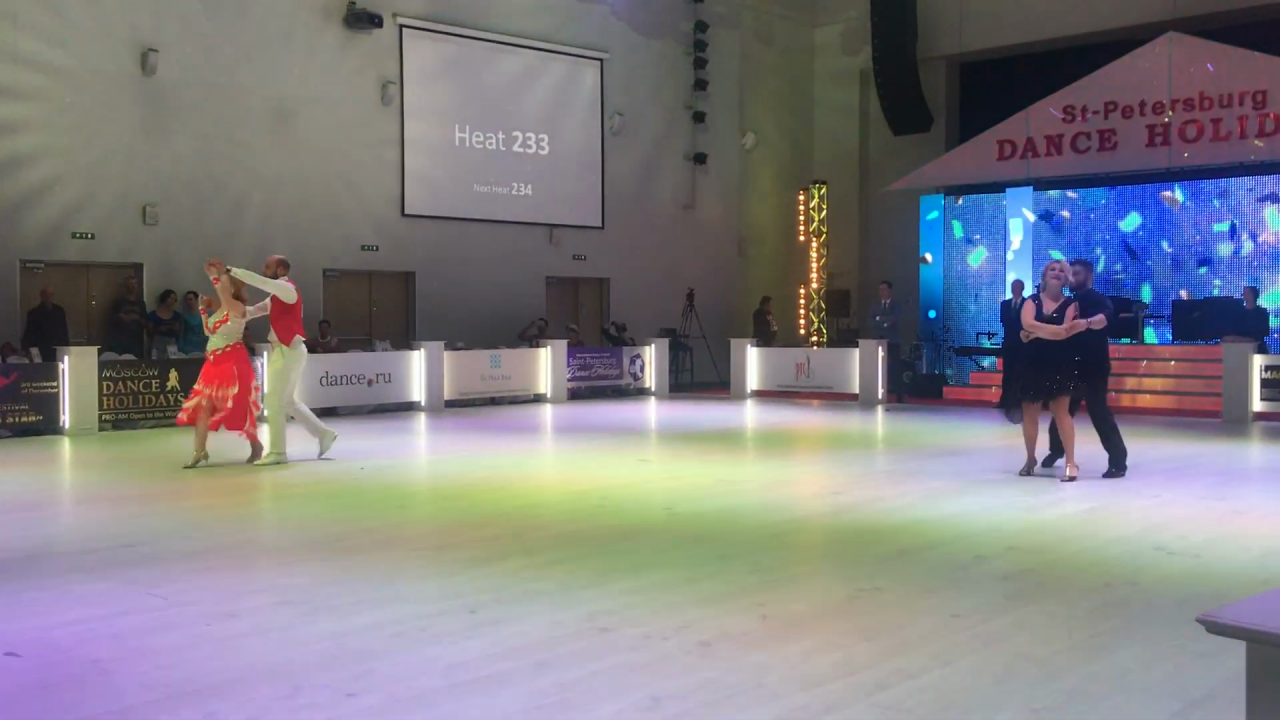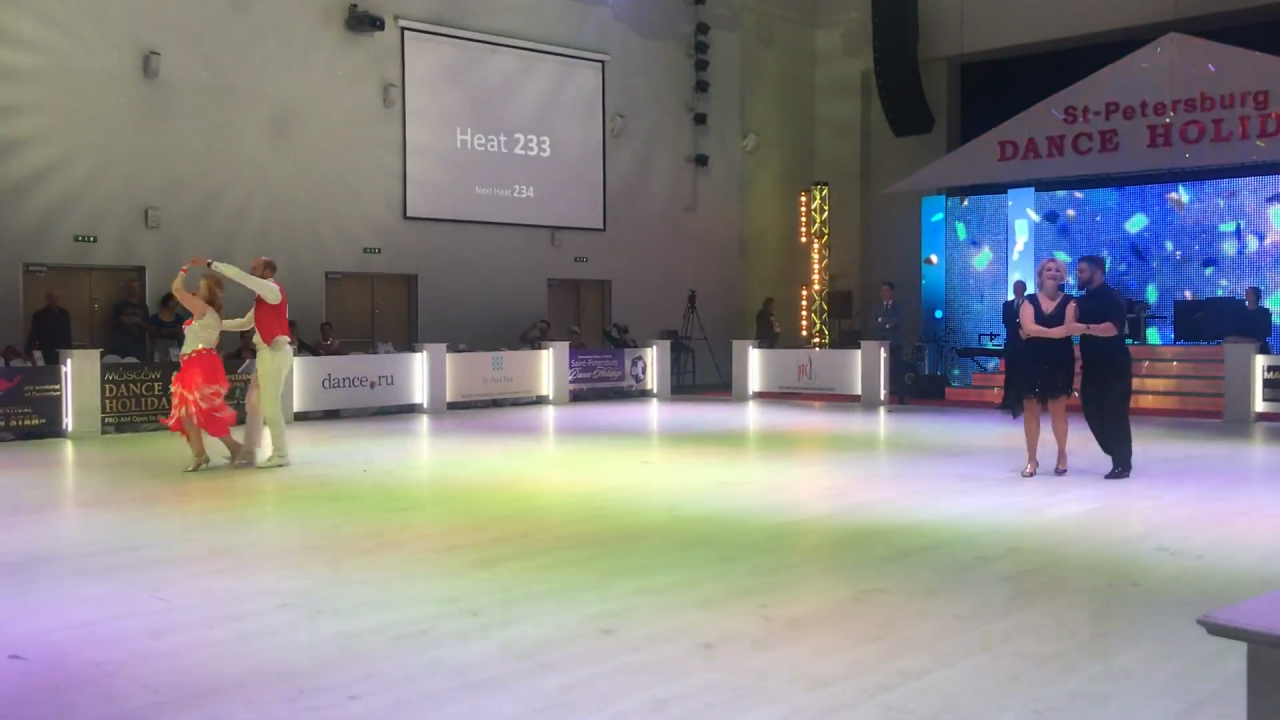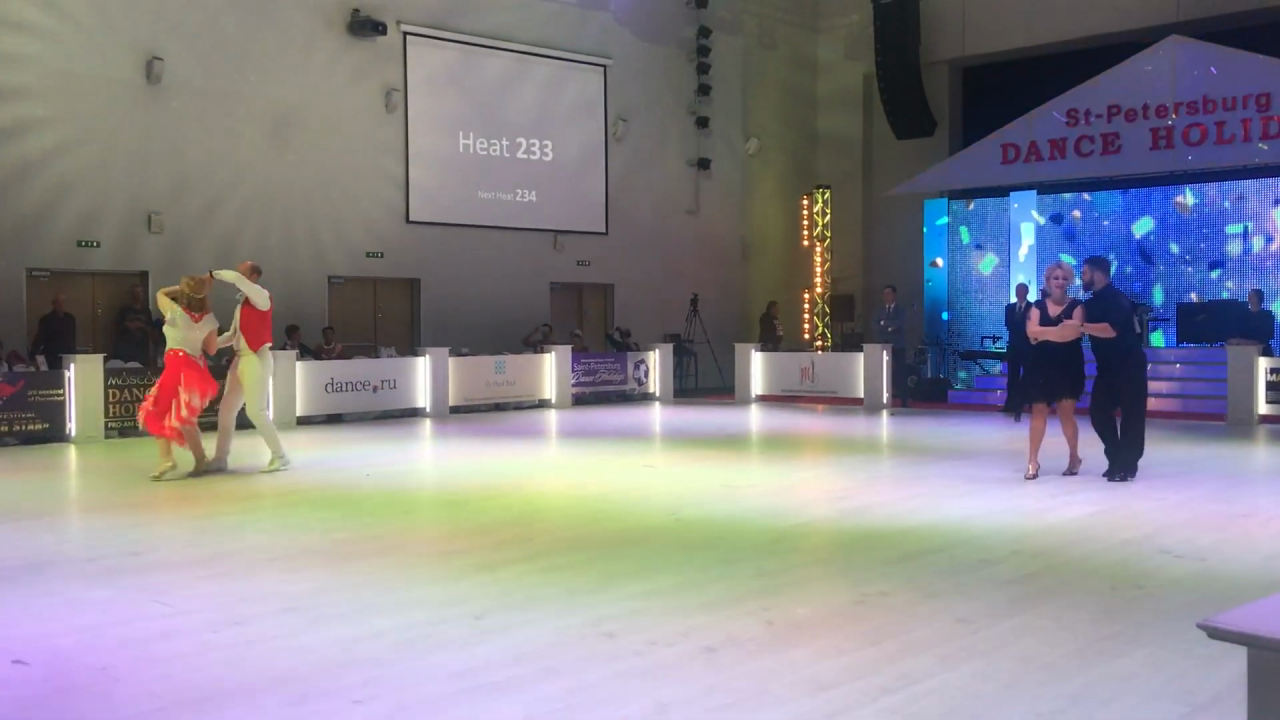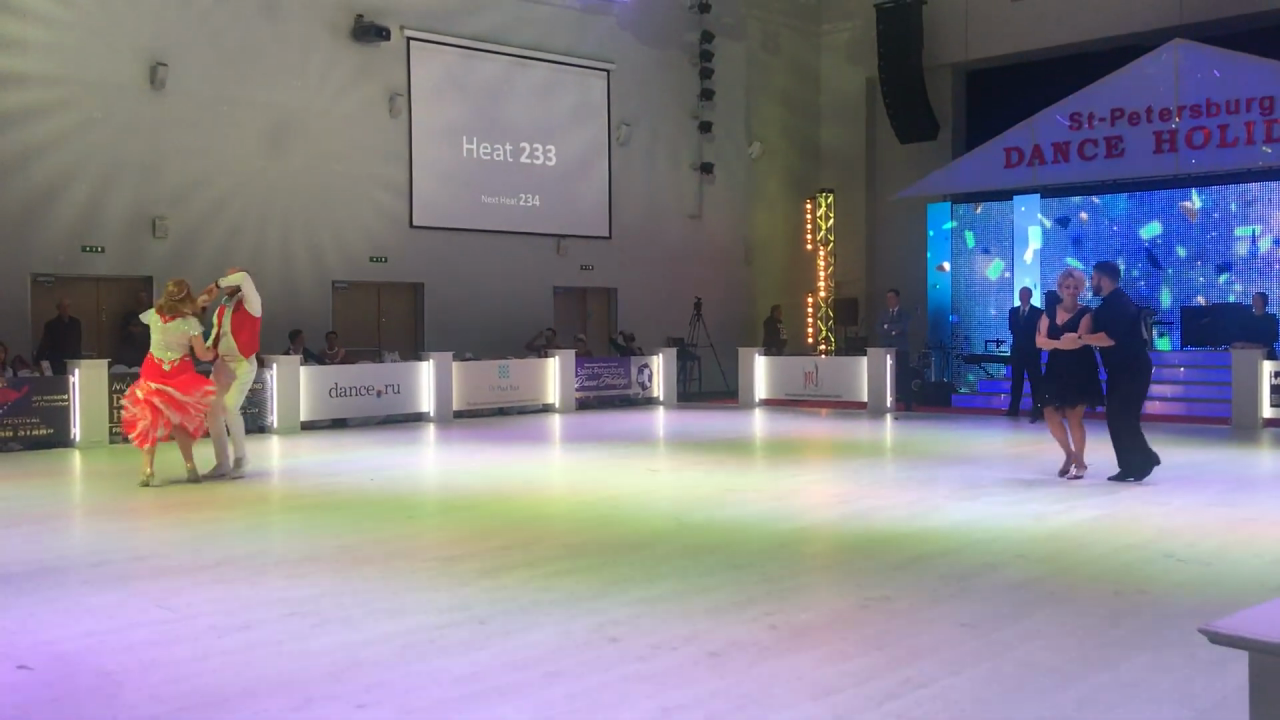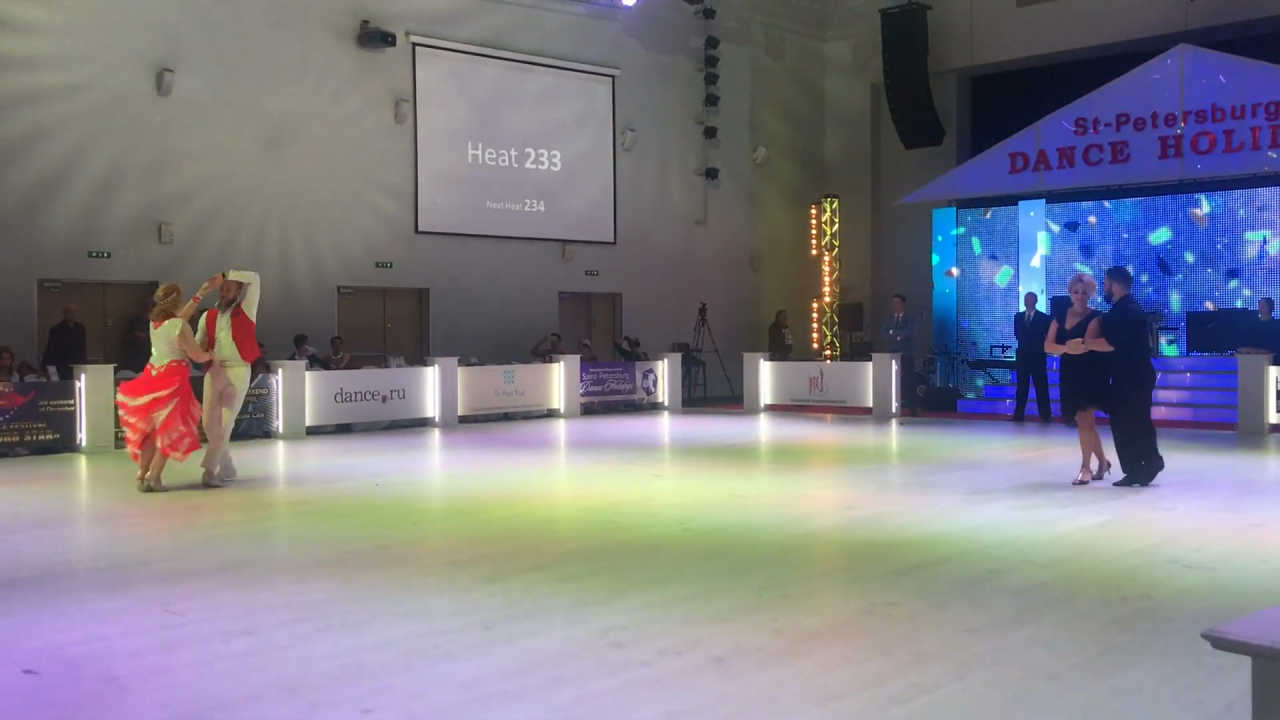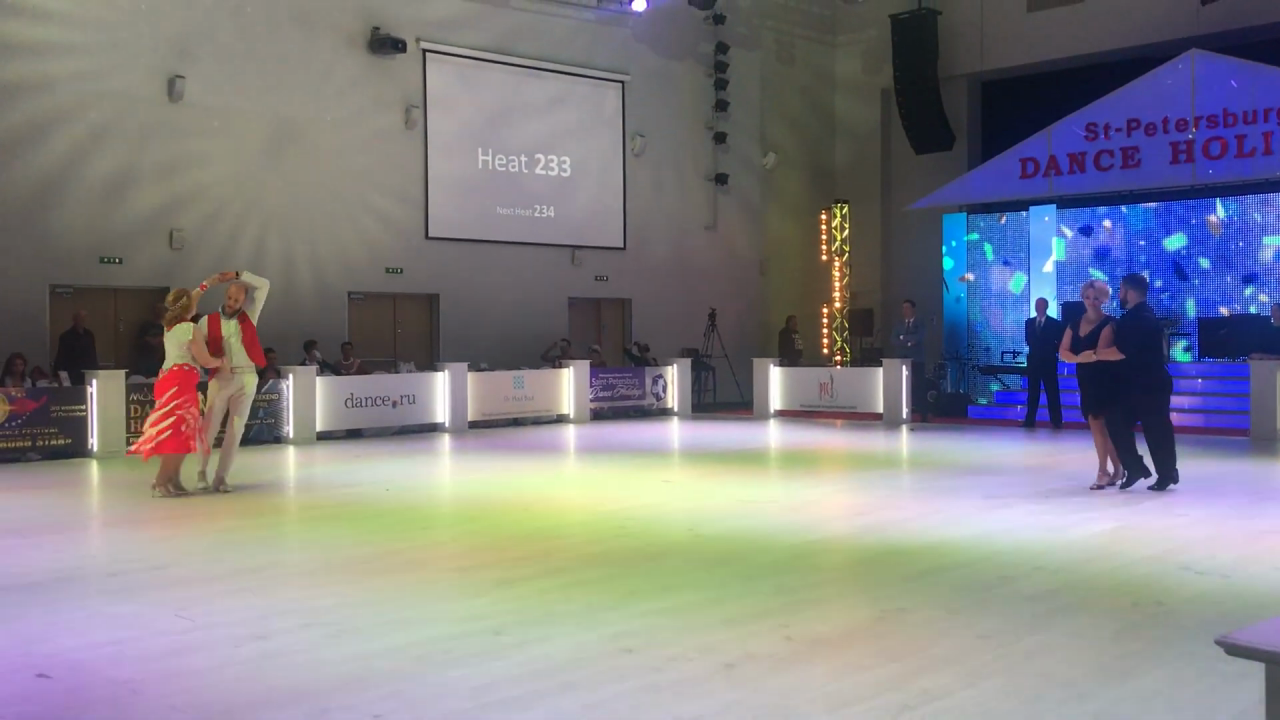
dt=0.2s
person 1, frame 1
left shoulder: (1099, 301)
left elbow: (1102, 319)
left wrist: (1086, 322)
left hip: (1093, 366)
left knee: (1099, 412)
left ankle: (1118, 461)
right ankle: (1057, 450)
person 1, frame 2
left shoulder: (1112, 298)
right shoulder: (1084, 300)
left elbow: (1113, 328)
right elbow: (1072, 324)
left wrist: (1085, 327)
left hip: (1114, 364)
right hip: (1092, 365)
left knee: (1115, 412)
right knee: (1092, 410)
left ankle: (1123, 462)
right ankle: (1118, 454)
person 1, frame 3
left shoulder: (1116, 300)
right shoulder: (1093, 301)
left elbow: (1111, 329)
right elbow: (1093, 327)
left wrist: (1080, 326)
left hip: (1128, 365)
right hip: (1108, 366)
left knee: (1130, 415)
right knee: (1099, 412)
left ankle: (1128, 465)
right ankle: (1117, 460)
person 1, frame 4
left shoulder: (1122, 305)
right shoulder: (1107, 305)
left elbow: (1110, 338)
right elbow: (1097, 332)
left wrist: (1080, 338)
left hip: (1132, 370)
right hip: (1118, 370)
left knee: (1122, 417)
right knee: (1116, 418)
left ankle: (1144, 458)
right ankle: (1130, 466)
person 1, frame 5
left shoulder: (1129, 311)
right shoulder: (1119, 310)
left elbow: (1111, 343)
right elbow: (1106, 335)
left wrist: (1083, 343)
left hip: (1135, 377)
right hip: (1123, 377)
left knee: (1137, 423)
right knee: (1122, 423)
left ankle: (1150, 463)
right ankle: (1134, 470)
person 1, frame 6
left shoulder: (1143, 319)
right shoulder: (1132, 317)
left elbow: (1121, 351)
right elbow: (1119, 342)
left wrist: (1094, 354)
left hip: (1151, 383)
right hip: (1133, 383)
left knee: (1156, 428)
right knee: (1115, 422)
left ankle: (1167, 473)
right ankle: (1135, 468)
person 2, frame 1
left shoulder: (1070, 304)
right shoulder: (1032, 301)
left elbow: (1067, 332)
right elbow: (1027, 323)
left wrist: (1035, 334)
right wrist: (1056, 329)
left hip: (1061, 363)
right hip: (1034, 361)
left knee: (1060, 410)
right knee: (1029, 411)
left ankle: (1071, 462)
right ankle: (1030, 458)
person 2, frame 2
left shoulder: (1068, 301)
right shoulder: (1030, 301)
left elbow: (1067, 330)
right elbow: (1028, 327)
left wrist: (1037, 332)
right wrist: (1054, 331)
left hip: (1059, 361)
right hip: (1033, 360)
left knee: (1057, 408)
right knee: (1031, 409)
left ankle: (1062, 455)
right ankle: (1031, 460)
person 2, frame 3
left shoulder: (1076, 306)
right shoulder: (1038, 306)
left elbow: (1074, 333)
right elbow: (1031, 330)
left wrist: (1042, 336)
right wrist: (1057, 331)
left hip: (1068, 364)
right hip: (1041, 363)
left knee: (1065, 412)
right knee: (1038, 411)
left ankle: (1074, 458)
right ankle: (1033, 462)
person 2, frame 4
left shoulder: (1085, 313)
right shoulder: (1049, 312)
left elbow: (1079, 341)
right elbow: (1039, 341)
left wrist: (1054, 343)
right wrist: (1063, 341)
left hip: (1080, 370)
right hip: (1056, 369)
left knee: (1074, 416)
right knee: (1051, 415)
left ankle: (1079, 463)
right ankle: (1069, 455)
person 2, frame 5
left shoulder: (1094, 317)
right shoulder: (1061, 317)
right elbow: (1047, 345)
left wrist: (1063, 348)
right wrist: (1068, 347)
left hip: (1090, 373)
right hip: (1070, 374)
left knee: (1084, 420)
right knee: (1085, 420)
left ankle: (1085, 468)
right ankle: (1102, 462)
person 2, frame 6
left shoulder: (1108, 323)
right shoulder: (1075, 324)
left elbow: (1098, 352)
right elbow: (1062, 352)
left wrist: (1076, 356)
left hip: (1104, 379)
right hip: (1086, 380)
left knee: (1097, 424)
right knee: (1099, 426)
left ankle: (1103, 472)
right ankle: (1117, 470)
person 3, frame 1
left shoulder: (286, 289)
right shoulder: (275, 297)
left elbow: (260, 281)
right elbow: (252, 311)
left wrist: (229, 270)
left hip: (289, 351)
right hip: (284, 351)
left knee: (275, 401)
right knee: (287, 400)
left ankle: (278, 451)
right ankle: (323, 433)
person 3, frame 2
left shoulder: (272, 290)
right shoulder: (262, 297)
left elbow: (239, 276)
right elbow: (246, 323)
left wrist: (210, 263)
left hip: (275, 352)
right hip: (267, 353)
left knee: (269, 404)
right knee: (254, 402)
left ankle: (280, 454)
right ankle: (249, 449)
person 3, frame 3
left shoulder: (260, 297)
right shoulder: (241, 303)
left elbow: (237, 277)
right elbow: (233, 334)
left wrist: (212, 274)
left hip: (256, 359)
right hip: (240, 359)
left knee: (256, 410)
right knee: (227, 408)
left ankle: (279, 456)
right ankle: (220, 457)
person 3, frame 4
left shoulder: (250, 304)
right shoulder: (220, 310)
left elbow: (245, 277)
right elbow: (214, 340)
left wrist: (217, 284)
left hip: (243, 365)
right hip: (220, 365)
left knee: (229, 410)
right knee: (213, 414)
left ankle: (240, 458)
right ankle: (222, 463)
person 3, frame 5
left shoulder: (246, 310)
right shoulder: (209, 317)
left elbow: (254, 280)
right elbow: (197, 345)
left wrist: (226, 275)
left hip: (238, 372)
right hip: (214, 372)
left knee: (226, 421)
right knee: (209, 421)
left ankle: (210, 470)
right ankle: (227, 467)
person 3, frame 6
left shoulder: (248, 314)
right shoulder: (208, 321)
left elbow: (264, 286)
left wrist: (238, 275)
left hip: (247, 378)
right hip: (220, 378)
left knee: (236, 428)
right knee: (210, 425)
left ankle: (220, 478)
right ankle: (202, 471)
person 4, frame 1
left shoulder: (237, 308)
right shoulder: (219, 311)
left elbow: (226, 298)
right elbow: (209, 331)
left wrist: (216, 276)
right wrist: (203, 309)
left hip: (232, 361)
right hip: (214, 362)
left knee: (237, 407)
right knee: (202, 406)
left ankle: (256, 445)
right ankle: (199, 452)
person 4, frame 2
left shoulder: (204, 309)
right shoulder: (210, 314)
left elbow: (177, 290)
left wrist: (184, 270)
left hip: (202, 364)
right hip: (194, 365)
left knee: (205, 412)
right knee: (187, 411)
left ankle: (233, 445)
right ankle: (199, 456)
person 4, frame 3
left shoulder: (174, 310)
right shoulder: (209, 319)
left elbow: (160, 293)
right elbow: (211, 349)
left wrist: (182, 288)
left hip: (178, 367)
right hip: (196, 368)
left knee: (161, 416)
right knee: (183, 417)
left ankle: (167, 461)
right ankle: (200, 460)
person 4, frame 4
left shoulder: (153, 315)
right shoulder: (191, 323)
right elbow: (203, 355)
left wrist: (197, 304)
right wrist: (213, 353)
left hip: (153, 371)
right hip: (180, 373)
left knee: (148, 422)
right knee: (181, 420)
left ankle: (148, 471)
right ankle: (190, 466)
person 4, frame 5
left shoulder: (157, 321)
right shoulder: (179, 326)
left elbow: (182, 315)
right elbow: (196, 355)
left wrist: (201, 294)
right wrist: (212, 354)
left hip: (152, 376)
right hip: (172, 379)
left knee: (149, 426)
right knee: (172, 428)
left ankle: (143, 473)
right ankle: (154, 477)
person 4, frame 6
left shoulder: (169, 325)
right shoulder: (190, 329)
left elbow: (188, 302)
right elbow: (205, 361)
left wrist: (207, 284)
right wrist: (221, 361)
left hip: (171, 381)
right hip: (180, 383)
left knee: (186, 431)
right knee: (175, 434)
left ankle: (172, 477)
right ankle: (161, 483)
